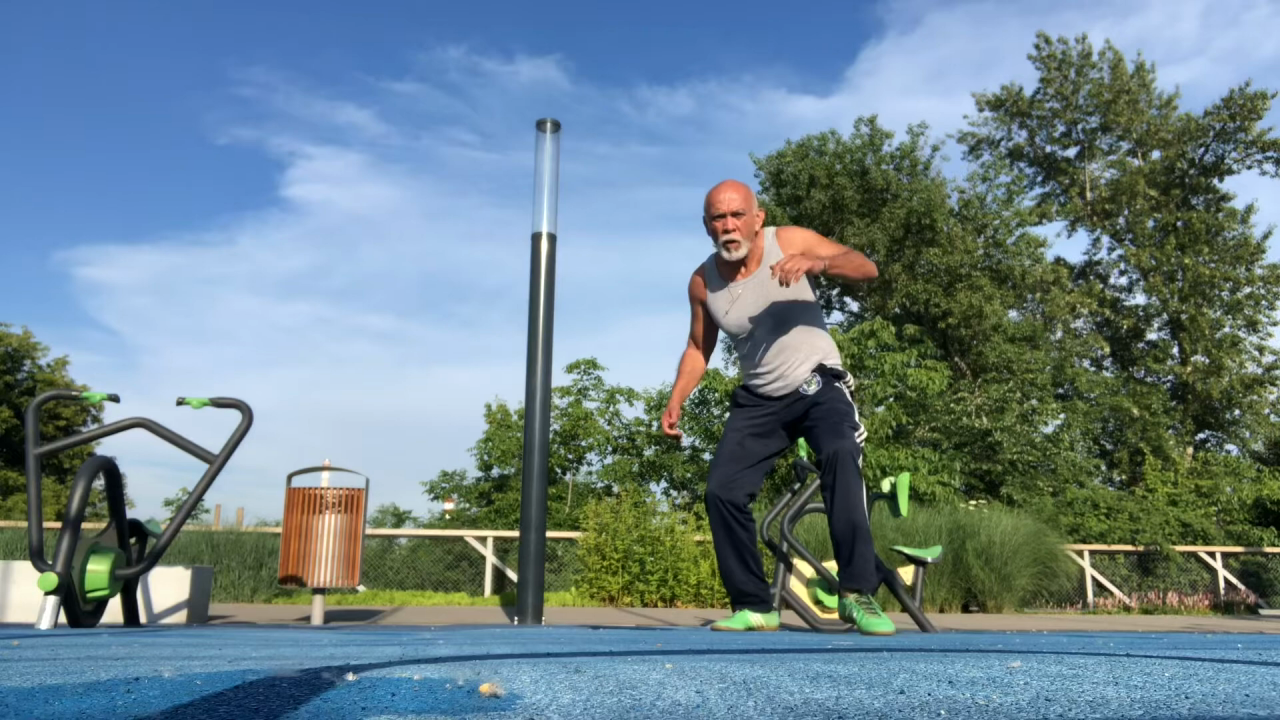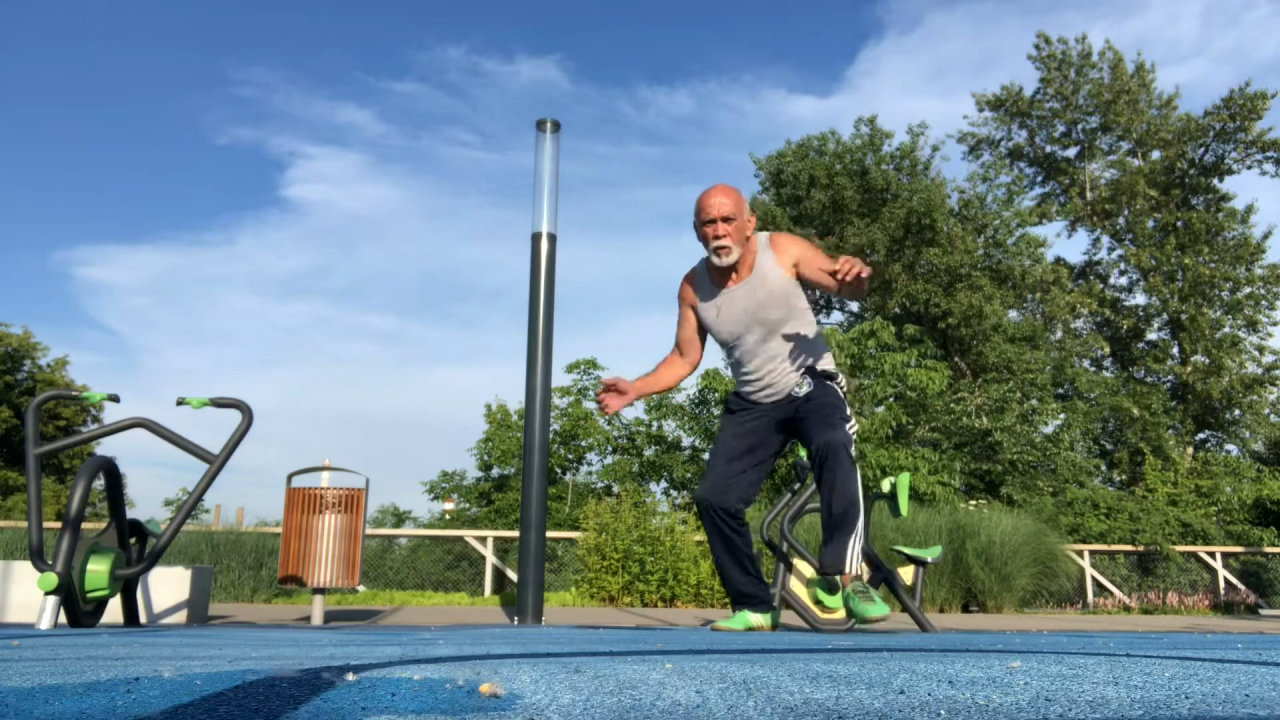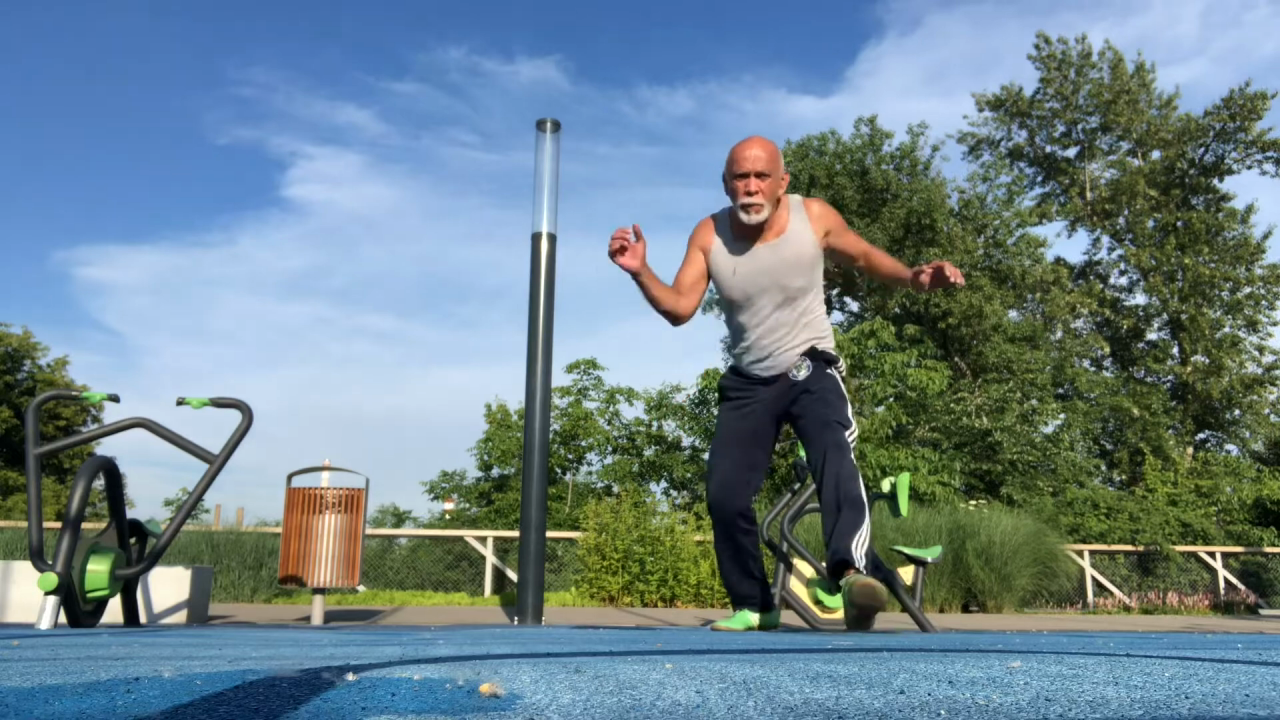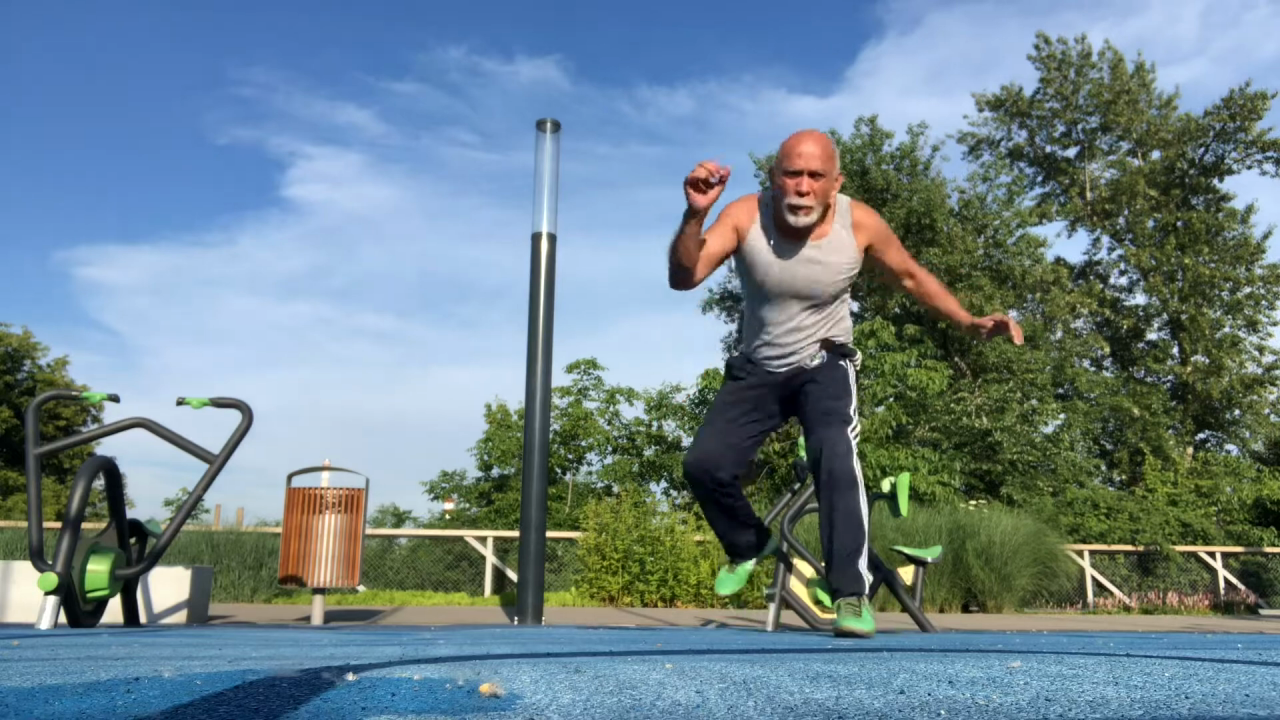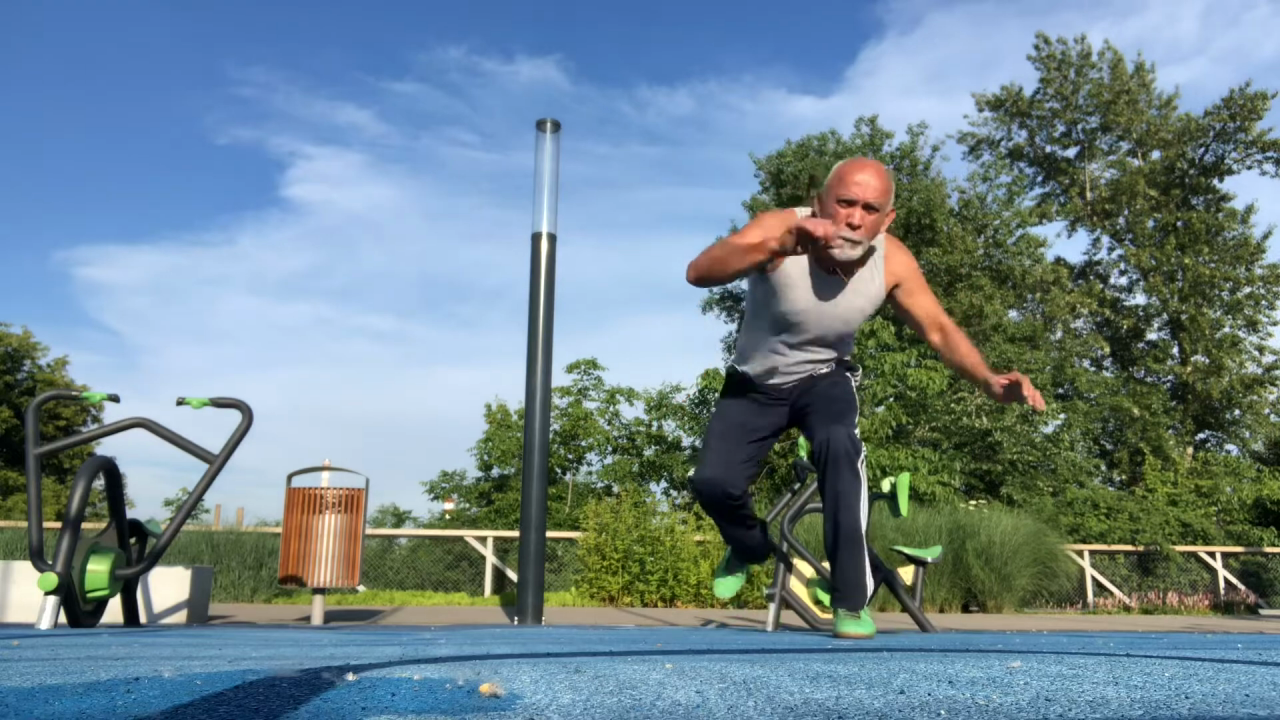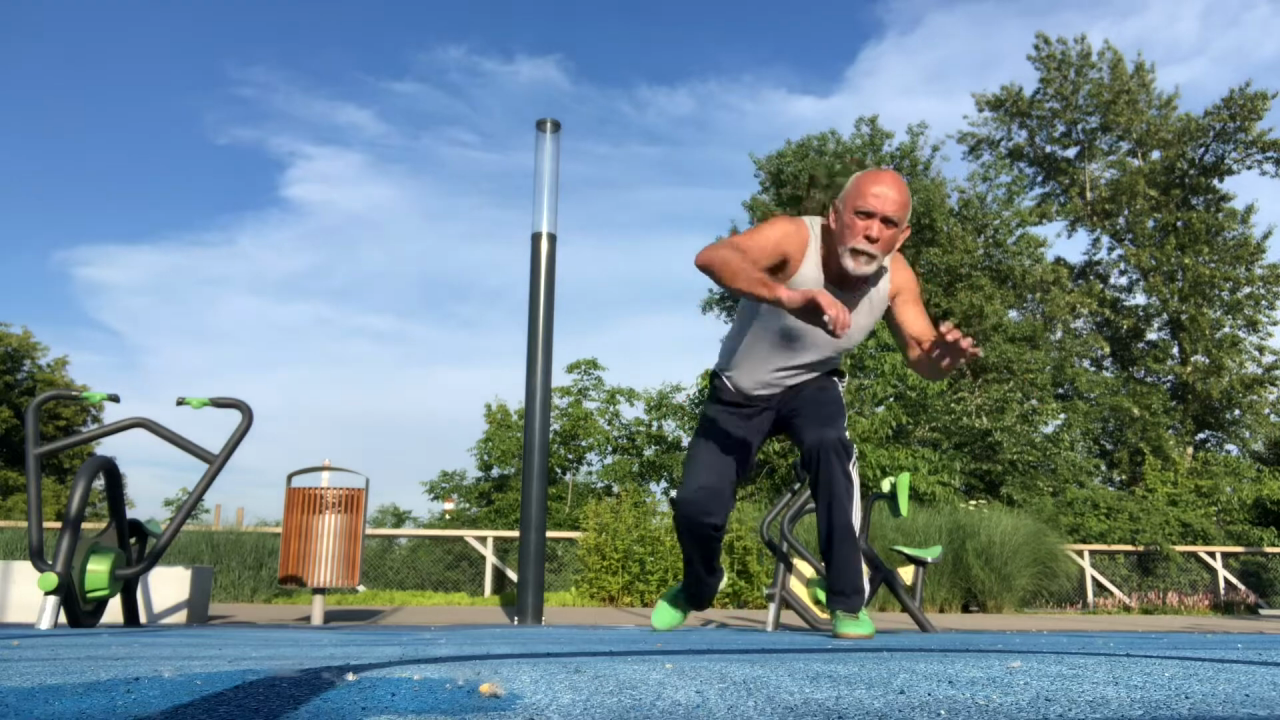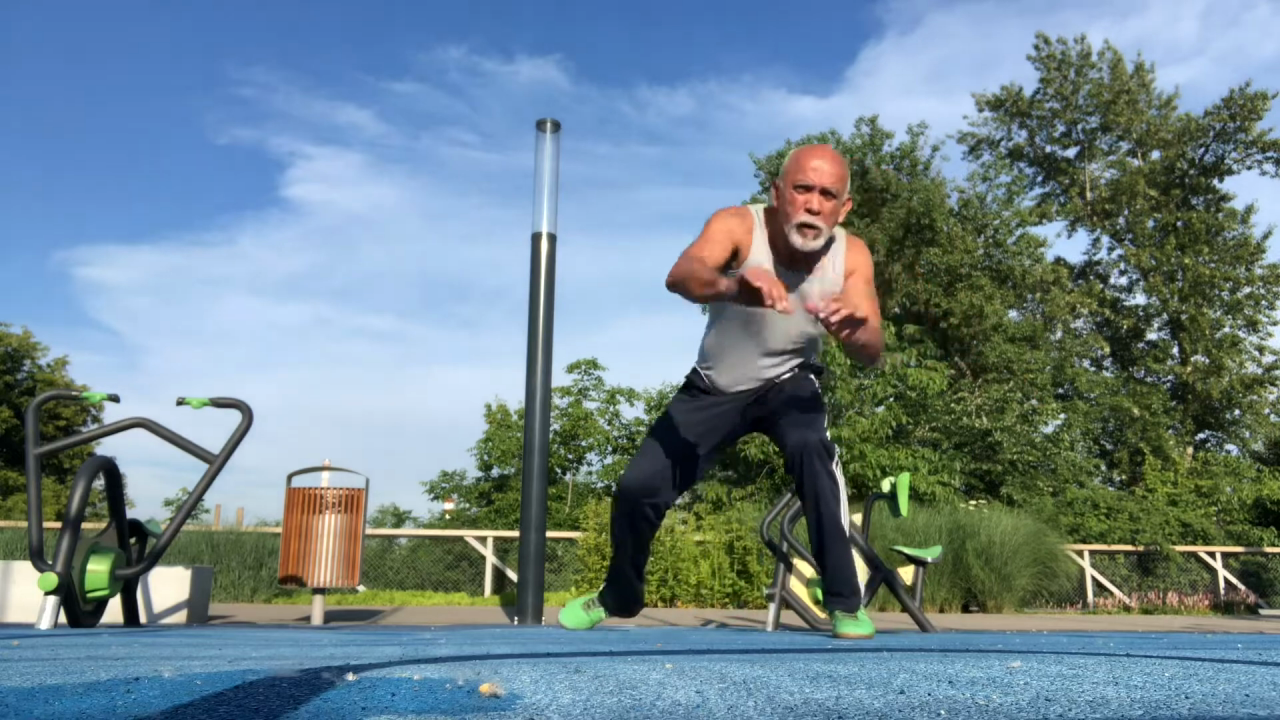
dt=0.2s
person 1, frame 1
left shoulder: (791, 242)
right shoulder: (703, 280)
left elbow: (865, 268)
right elbow: (699, 346)
left wrist: (813, 263)
right wrist: (675, 405)
left hip: (822, 386)
right hip: (762, 401)
left knee: (842, 463)
right knee: (722, 493)
left ankle: (857, 596)
right ankle: (754, 605)
person 1, frame 2
left shoulder: (782, 250)
right shoulder: (693, 285)
left elbow: (851, 287)
right elbow: (684, 359)
left wrist: (857, 274)
right wrist: (634, 389)
left hip: (811, 387)
right hip: (752, 404)
left knee: (835, 447)
right knee: (715, 499)
left ankle: (846, 577)
right ankle: (754, 605)
person 1, frame 3
left shoulder: (814, 217)
right shoulder: (709, 231)
left elbow: (865, 257)
right elbow: (679, 310)
left wrist: (917, 276)
right wrist: (640, 272)
left hip: (811, 372)
right hip: (748, 382)
left knee: (832, 451)
right knee: (725, 496)
left ankle: (853, 575)
right ankle: (755, 604)
person 1, frame 4
left shoulder: (859, 221)
right shoulder: (745, 212)
left elbow: (911, 276)
right elbow: (682, 278)
left wrist: (972, 322)
right wrist: (696, 213)
left hip: (821, 365)
right hip: (754, 372)
left knee: (832, 450)
right knee: (702, 465)
left ankle: (849, 596)
right ankle: (747, 543)
person 1, frame 5
left shoulder: (893, 260)
right shoulder: (784, 227)
left elbow: (940, 330)
right elbow: (699, 272)
left wrist: (992, 381)
right wrist: (779, 247)
left hip: (823, 380)
right hip: (753, 387)
left knee: (838, 449)
right knee: (714, 483)
left ankle: (851, 603)
right ankle: (750, 543)
person 1, frame 6
left shoulder: (899, 270)
right shoulder: (792, 236)
left elbow: (922, 356)
right elbow: (711, 258)
left wrist: (945, 352)
right wrist: (795, 296)
left hip: (812, 387)
right hip: (736, 391)
left knee: (829, 454)
right knee: (697, 506)
left ankle: (847, 604)
right ankle: (696, 590)
person 1, frame 7
left shoulder: (851, 255)
right shoulder: (738, 225)
left elbow: (867, 345)
right elbow: (681, 276)
left wrist: (858, 328)
right wrist: (740, 287)
left hip: (787, 383)
right hip: (712, 389)
left knee: (813, 453)
right knee: (639, 489)
left ankle: (844, 605)
right ankle: (619, 598)
